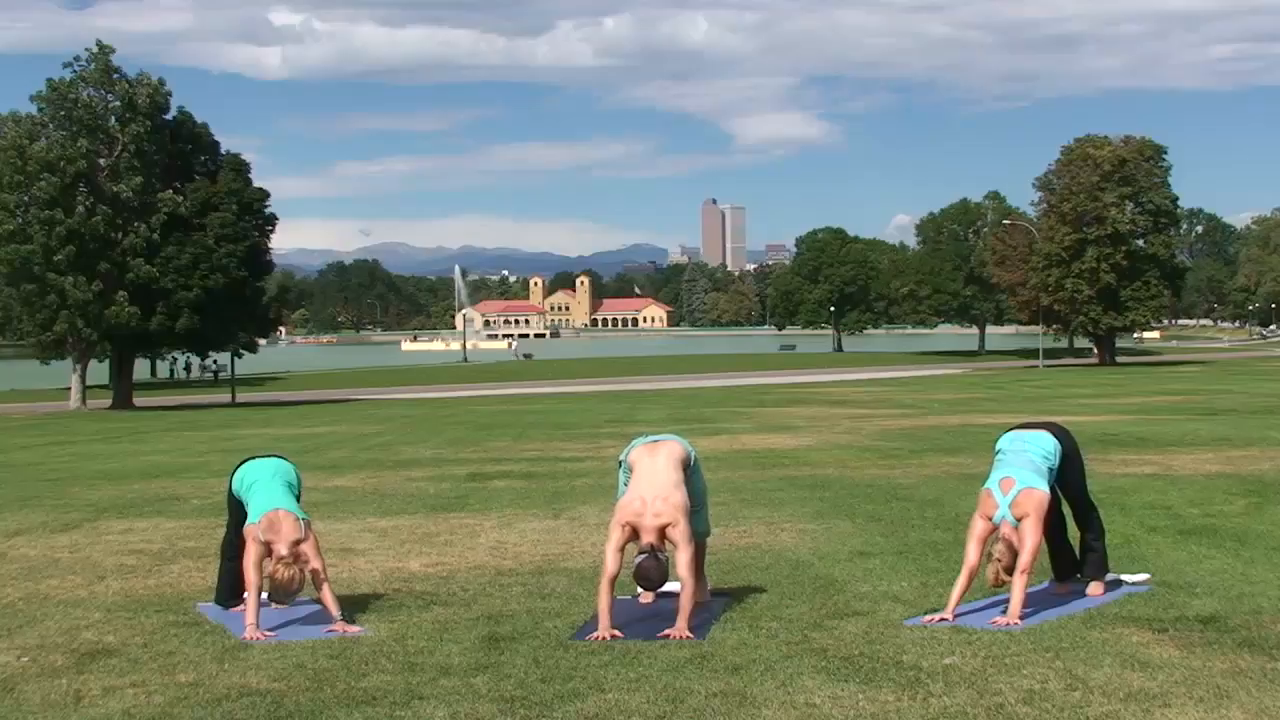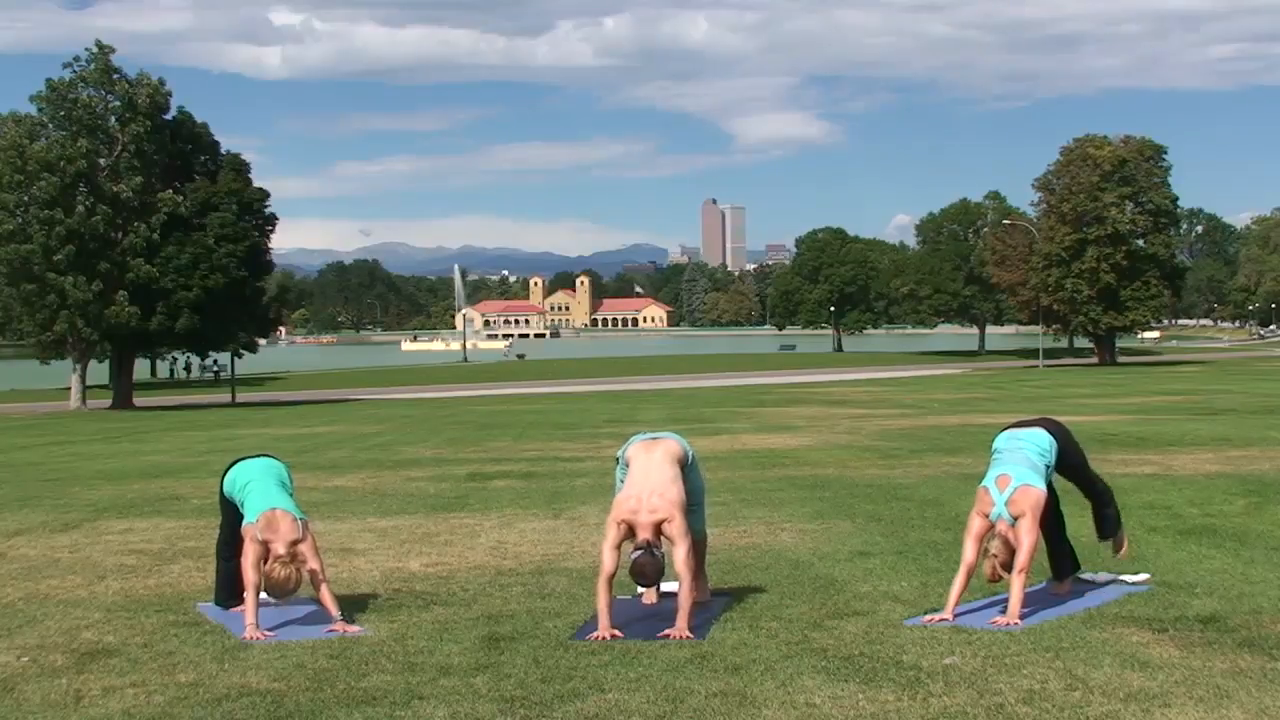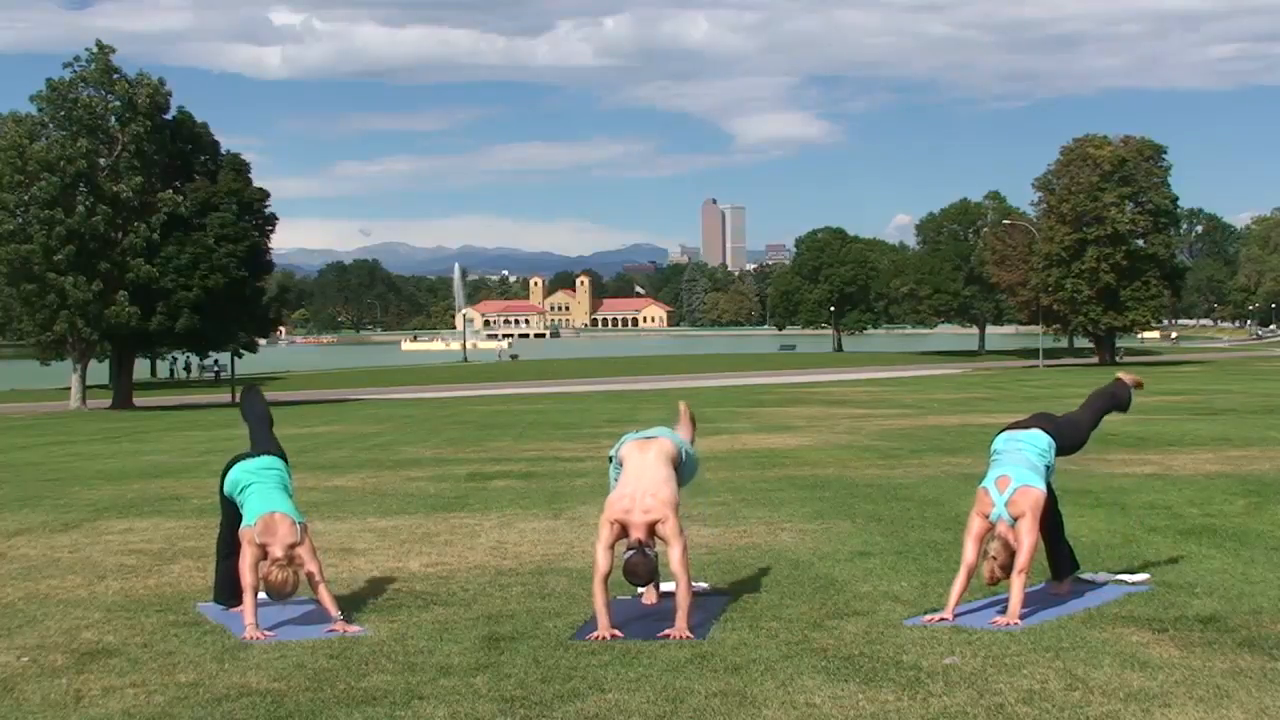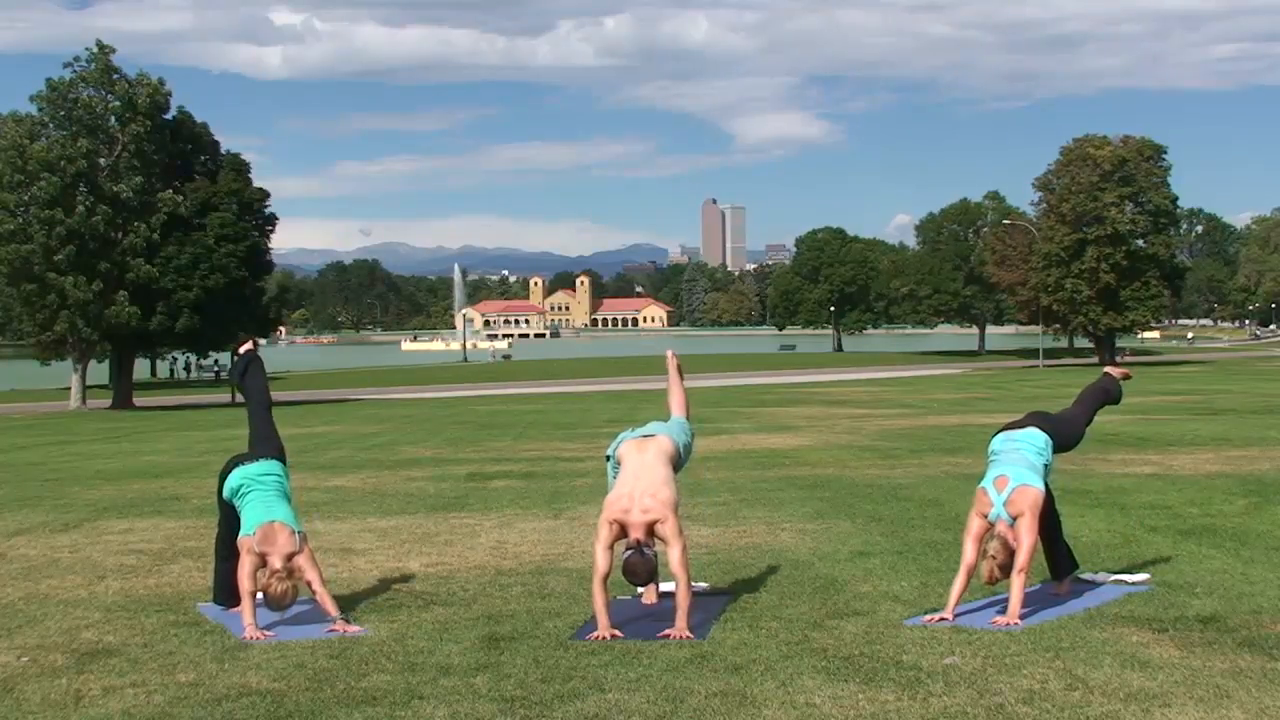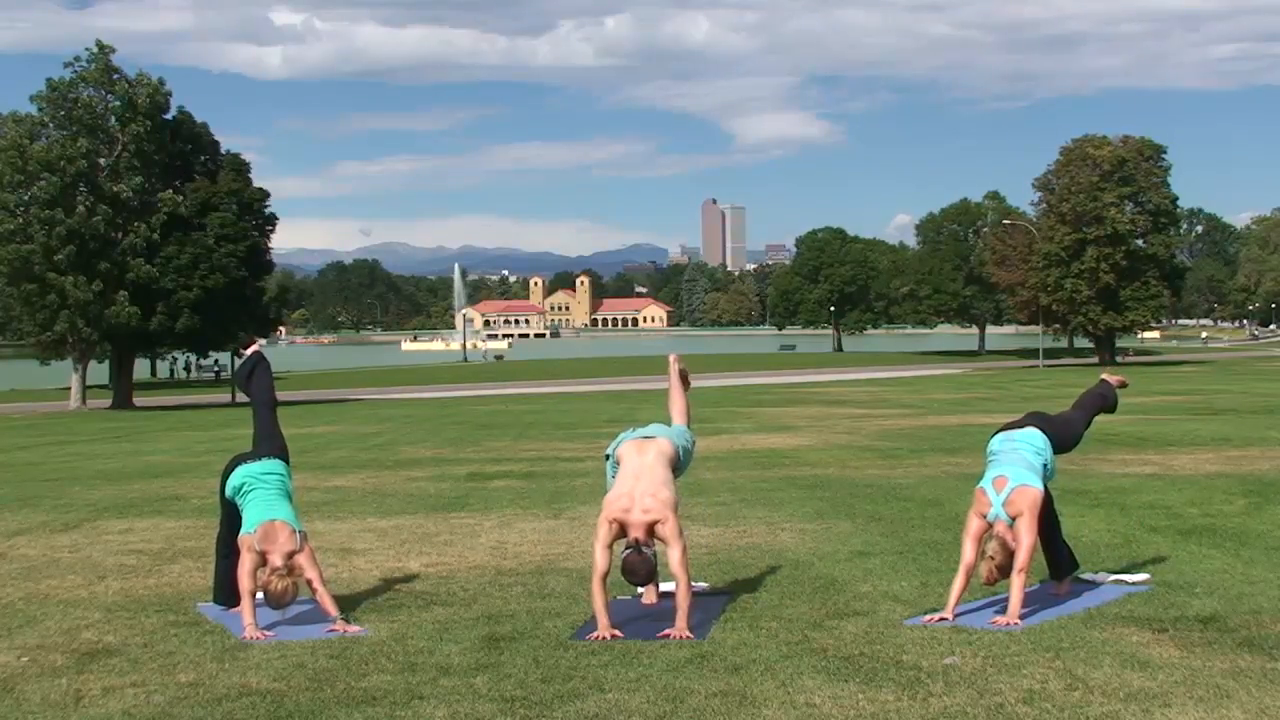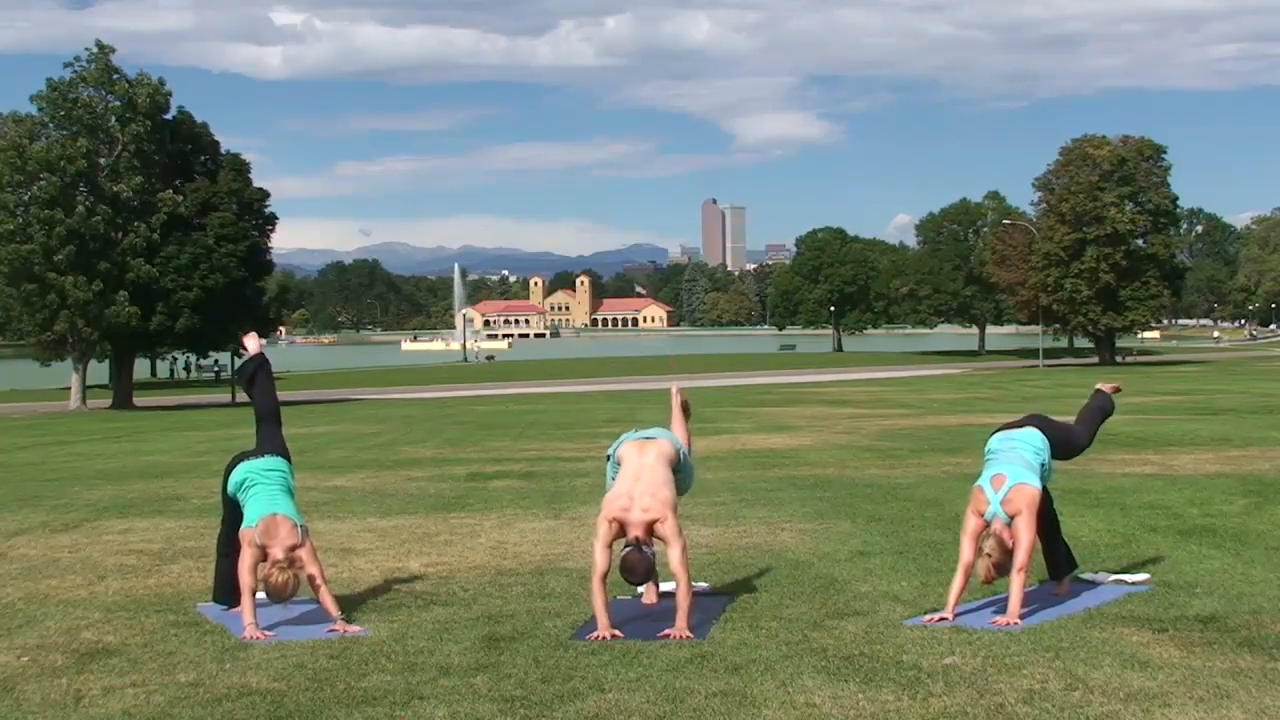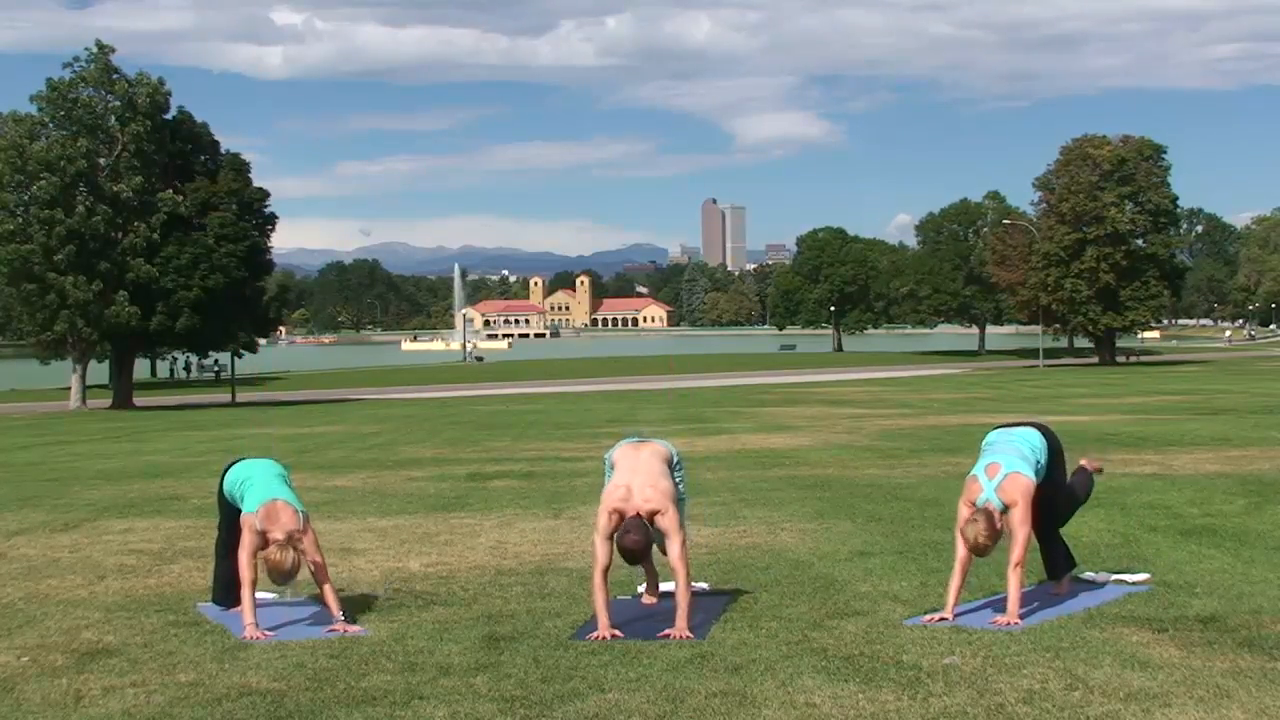
dt=0.7s
person 1, frame 1
left shoulder: (304, 535)
right shoulder: (257, 537)
left elbow: (322, 580)
right elbow: (253, 588)
left wrist: (339, 619)
right wrist: (251, 627)
right hip: (246, 476)
right knee: (236, 541)
left ankle: (278, 596)
right ankle: (228, 597)
person 1, frame 2
left shoulder: (301, 535)
right shoulder: (254, 537)
left elbow: (320, 580)
right elbow: (251, 586)
left wrist: (339, 618)
right wrist: (251, 626)
right hip: (236, 477)
right knee: (231, 544)
left ankle: (271, 592)
right ankle: (228, 598)
person 1, frame 3
left shoulder: (299, 539)
right shoulder: (252, 540)
left elbow: (318, 581)
right elbow: (249, 587)
left wrist: (338, 618)
right wrist: (250, 626)
left hip: (272, 464)
right hip: (237, 475)
left knee: (262, 427)
right knee: (230, 543)
left ankle: (249, 395)
right ankle: (227, 598)
person 1, frame 4
left shoulder: (297, 546)
right shoulder: (251, 547)
left elbow: (318, 586)
right elbow: (246, 591)
left wrist: (339, 618)
right wrist: (250, 626)
left hip: (270, 468)
right hip: (237, 476)
left knee: (260, 410)
right knee: (228, 542)
left ankle: (248, 357)
right ankle: (225, 599)
person 1, frame 5
left shoulder: (297, 543)
right shoulder: (251, 544)
left elbow: (318, 586)
right elbow: (246, 591)
left wrist: (339, 619)
right wrist: (250, 626)
left hip: (273, 467)
right hip: (239, 475)
left knee: (265, 410)
right knee: (229, 541)
left ankle: (254, 359)
right ankle: (226, 601)
person 1, frame 6
left shoulder: (299, 539)
right shoulder: (252, 540)
left elbow: (319, 582)
right elbow: (247, 588)
left wrist: (339, 618)
right wrist: (250, 626)
left hip: (276, 465)
right hip: (242, 473)
left knee: (269, 426)
right knee: (230, 540)
left ankle: (255, 357)
right ankle: (226, 600)
person 1, frame 7
left shoulder: (301, 529)
right shoulder: (252, 524)
left elbow: (323, 577)
right elbow: (247, 581)
left wrist: (340, 618)
right wrist: (250, 625)
right hip: (236, 474)
right knee: (230, 543)
right ankle: (228, 599)
person 2, frame 1
left shoulder: (676, 523)
right shoulder: (622, 524)
left elbow: (686, 579)
right elbow: (607, 578)
left wrist: (682, 625)
right wrist: (603, 626)
left hip: (679, 451)
right hip: (636, 453)
left knee: (696, 527)
left ankle: (700, 578)
right ankle: (648, 588)
person 2, frame 2
left shoulder: (672, 518)
right shoulder: (619, 521)
left elbow: (685, 577)
right elbow: (605, 576)
left wrist: (682, 625)
right wrist: (603, 625)
left hip: (677, 450)
right hip: (633, 450)
left knee: (694, 524)
left ankle: (700, 575)
right ankle: (652, 585)
person 2, frame 3
left shoulder: (665, 519)
right shoulder: (611, 520)
left elbow: (681, 578)
right elbow: (600, 577)
left wrist: (681, 626)
right wrist: (603, 626)
left hip: (668, 444)
right hip: (628, 446)
left knee: (686, 475)
left ankle: (684, 413)
right ankle: (651, 584)
person 2, frame 4
left shoulder: (664, 518)
right shoulder: (611, 520)
left elbow: (682, 577)
right elbow: (599, 577)
left wrist: (682, 625)
right wrist: (603, 625)
left hip: (666, 442)
right hip: (625, 446)
left knee: (679, 422)
left ankle: (672, 365)
right ankle: (651, 584)
person 2, frame 5
left shoulder: (665, 518)
right shoulder: (610, 519)
left elbow: (682, 577)
right elbow: (598, 577)
left wrist: (681, 625)
right wrist: (603, 625)
left hip: (666, 444)
right hip: (624, 447)
left knee: (681, 430)
left ankle: (674, 369)
right ankle: (651, 584)
person 2, frame 6
left shoulder: (664, 518)
right shoulder: (609, 519)
left elbow: (682, 577)
right elbow: (598, 577)
left wrist: (681, 625)
right wrist: (603, 625)
left hip: (667, 444)
right hip: (625, 447)
left ankle: (676, 400)
right ankle: (651, 581)
person 2, frame 7
left shoulder: (664, 511)
right shoulder: (609, 511)
left elbow: (680, 571)
right elbow: (600, 572)
left wrist: (681, 625)
right wrist: (603, 625)
left hip: (664, 453)
left knee: (668, 543)
right ankle: (651, 578)
person 3, frame 1
left shoulder: (1029, 511)
right shoulder: (984, 515)
left elbow: (1023, 570)
right elbow: (968, 567)
left wrist: (1012, 614)
right wrist: (948, 610)
left hip: (1053, 442)
left knee: (1081, 506)
right knee: (1050, 517)
left ankle: (1096, 575)
right ankle: (1065, 575)
person 3, frame 2
left shoulder: (1025, 509)
right shoulder: (982, 512)
left elbow: (1021, 569)
right elbow: (966, 565)
left wrist: (1012, 614)
right wrist: (948, 610)
left hip: (1047, 438)
left knee: (1086, 480)
right knee: (1048, 515)
left ankle: (1114, 529)
right ankle: (1063, 574)
person 3, frame 3
left shoulder: (1026, 509)
right shoulder: (982, 512)
left elbow: (1020, 570)
right elbow: (966, 565)
left wrist: (1013, 614)
right wrist: (948, 610)
left hip: (1045, 438)
right hip: (1008, 440)
left knee: (1089, 414)
right knee: (1048, 518)
left ankle: (1123, 384)
right ankle: (1063, 575)
person 3, frame 4
left shoulder: (1024, 507)
right shoulder: (981, 511)
left elbow: (1020, 569)
right elbow: (966, 566)
left wrist: (1012, 614)
right wrist: (948, 610)
left hip: (1042, 436)
right hip: (1005, 440)
left knee: (1080, 413)
right knee: (1045, 518)
left ankle: (1110, 378)
right ankle: (1063, 574)
person 3, frame 5
left shoulder: (1024, 507)
right shoulder: (980, 510)
left elbow: (1020, 569)
right elbow: (965, 566)
left wrist: (1012, 614)
right wrist: (948, 610)
left hip: (1041, 436)
right hip: (1004, 440)
left knee: (1079, 416)
right knee: (1043, 517)
left ankle: (1107, 385)
right ankle: (1063, 573)
person 3, frame 6
left shoulder: (1022, 506)
right shoulder: (977, 510)
left elbow: (1020, 568)
right elbow: (964, 564)
left wrist: (1013, 614)
right wrist: (948, 609)
left hip: (1039, 437)
right hip: (1002, 440)
left knee: (1081, 436)
right knee: (1044, 518)
left ankle: (1102, 394)
right ankle: (1062, 574)
person 3, frame 7
left shoulder: (1015, 495)
right shoulder: (969, 499)
left elbow: (1016, 563)
right elbow: (961, 560)
left wrist: (1012, 613)
right wrist: (948, 609)
left hip: (1038, 440)
left knee: (1059, 515)
right knee: (1041, 520)
left ankle: (1085, 472)
right ankle: (1061, 574)
